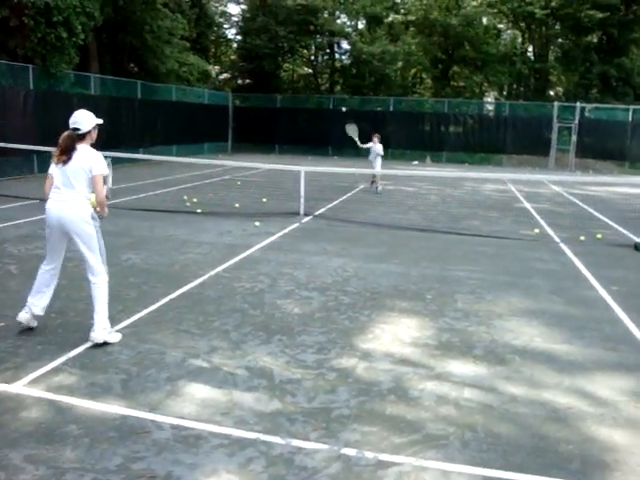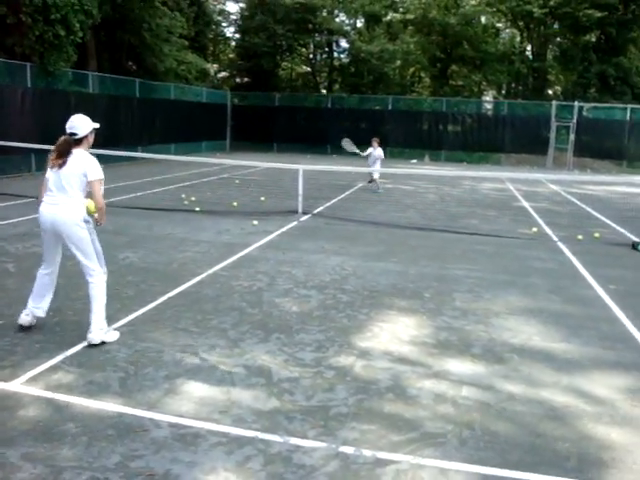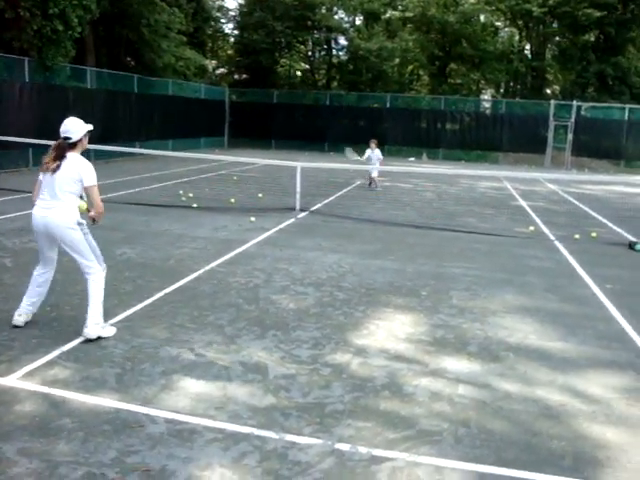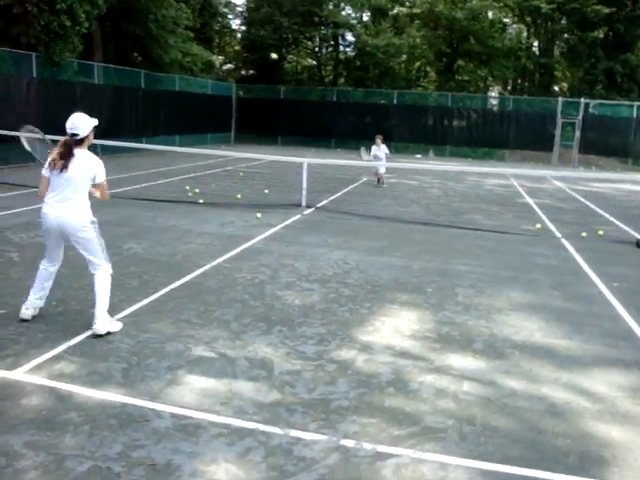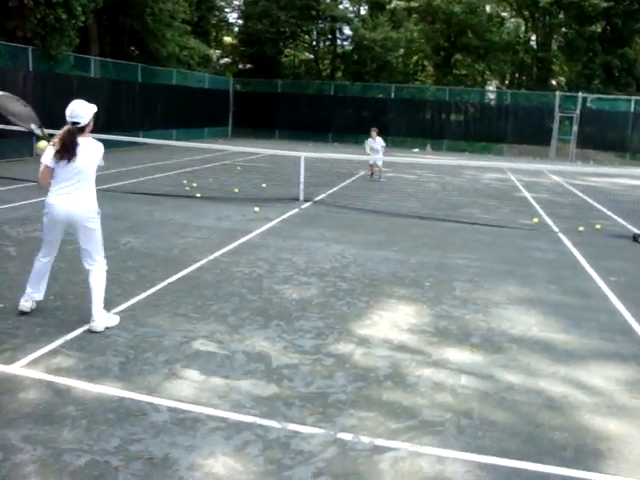
dt=0.1s
person 1, frame 1
left shoulder: (60, 156)
right shoulder: (94, 157)
left elbow: (47, 192)
right elbow: (100, 197)
right wrist: (103, 210)
left hip: (53, 211)
right hip: (78, 215)
left knee: (50, 264)
right knee: (97, 272)
left ankle: (30, 311)
right ankle: (100, 329)
person 1, frame 2
left shoulder: (56, 158)
right shoulder: (90, 162)
left elbow: (44, 194)
right elbow: (99, 204)
right wrist: (100, 218)
left hip: (47, 215)
right hip: (71, 219)
left knee: (48, 266)
right knee: (96, 273)
left ankle: (30, 313)
right ankle: (97, 330)
person 1, frame 3
left shoulder: (49, 162)
right shoulder: (83, 166)
left elbow: (36, 198)
right elbow: (98, 207)
right wrist: (95, 216)
left hip: (39, 218)
right hip: (64, 221)
left knee: (45, 266)
right knee: (95, 270)
left ankle: (23, 312)
right ankle: (94, 325)
person 1, frame 4
left shoulder: (54, 157)
right shoulder: (94, 162)
left elbow: (42, 193)
right elbow: (104, 196)
left hip: (51, 216)
right hip: (78, 219)
left knee: (50, 262)
right knee: (101, 268)
left ankle: (30, 307)
right ankle: (101, 321)
person 1, frame 5
left shoulder: (56, 146)
right shoulder: (96, 147)
left elbow: (43, 182)
left wrist: (45, 155)
left hip: (56, 207)
right hip: (84, 209)
left knee: (45, 254)
right knee: (96, 264)
left ankle: (29, 299)
right ankle: (98, 317)
